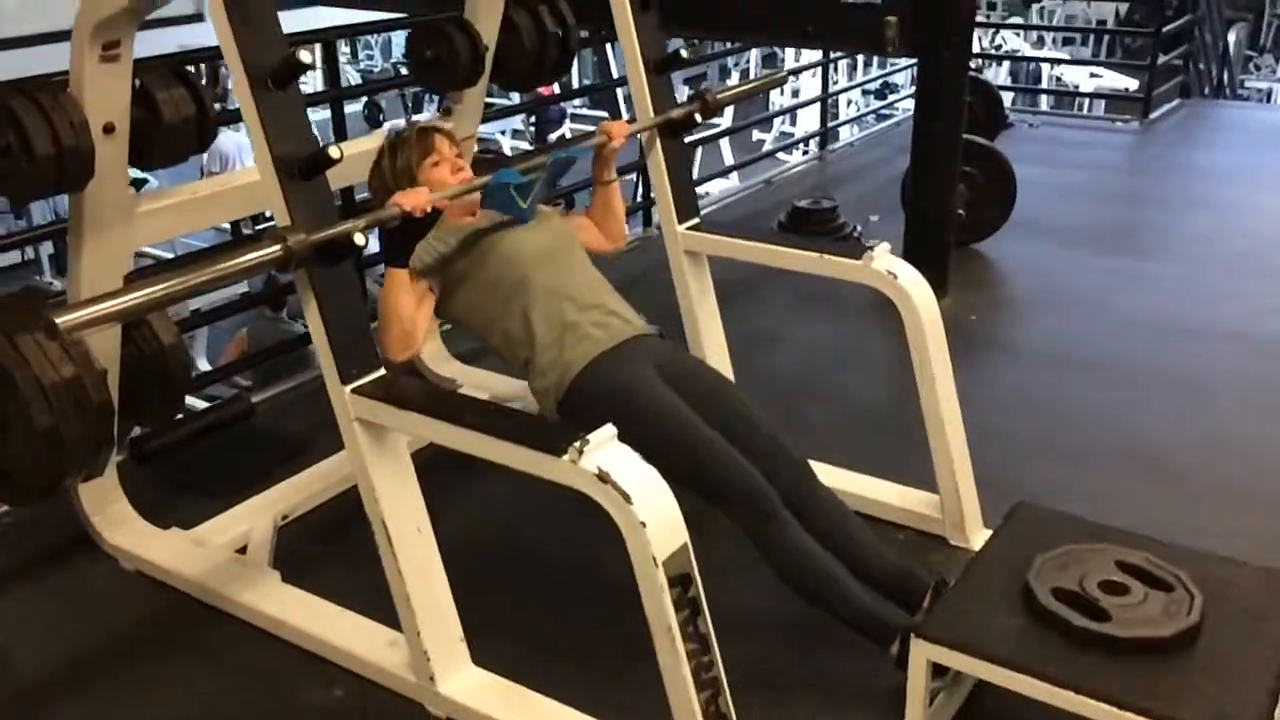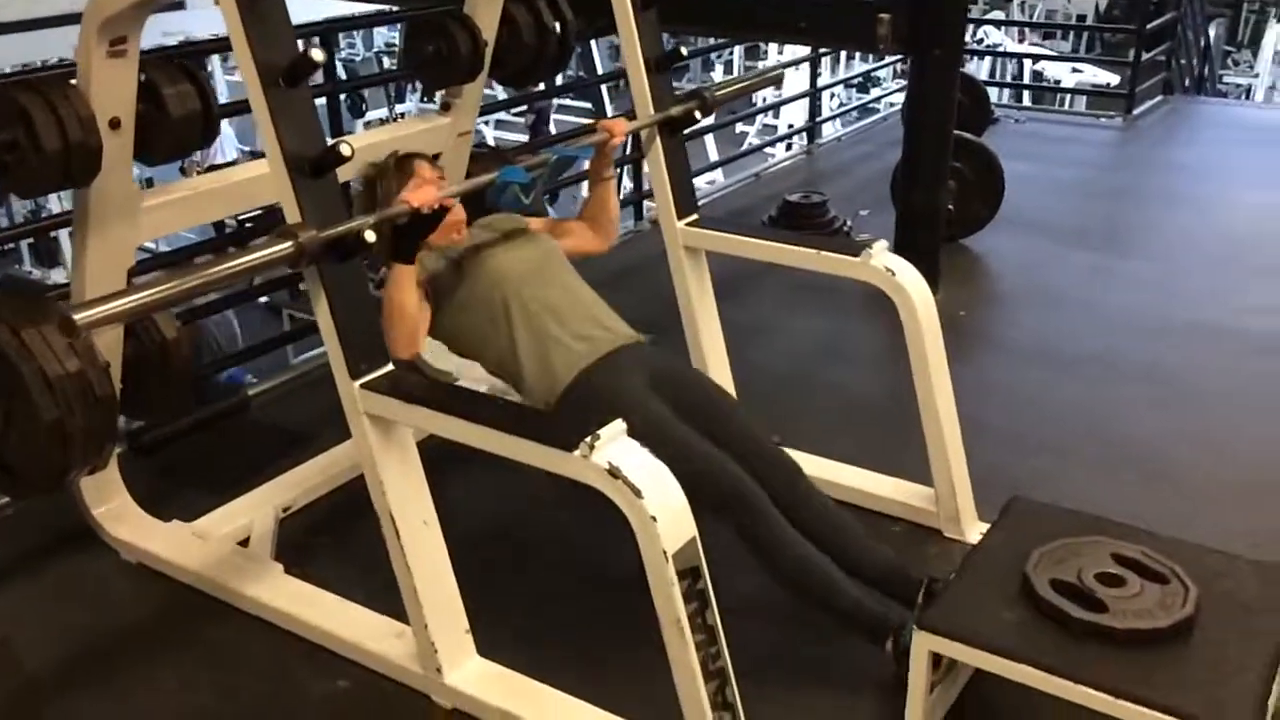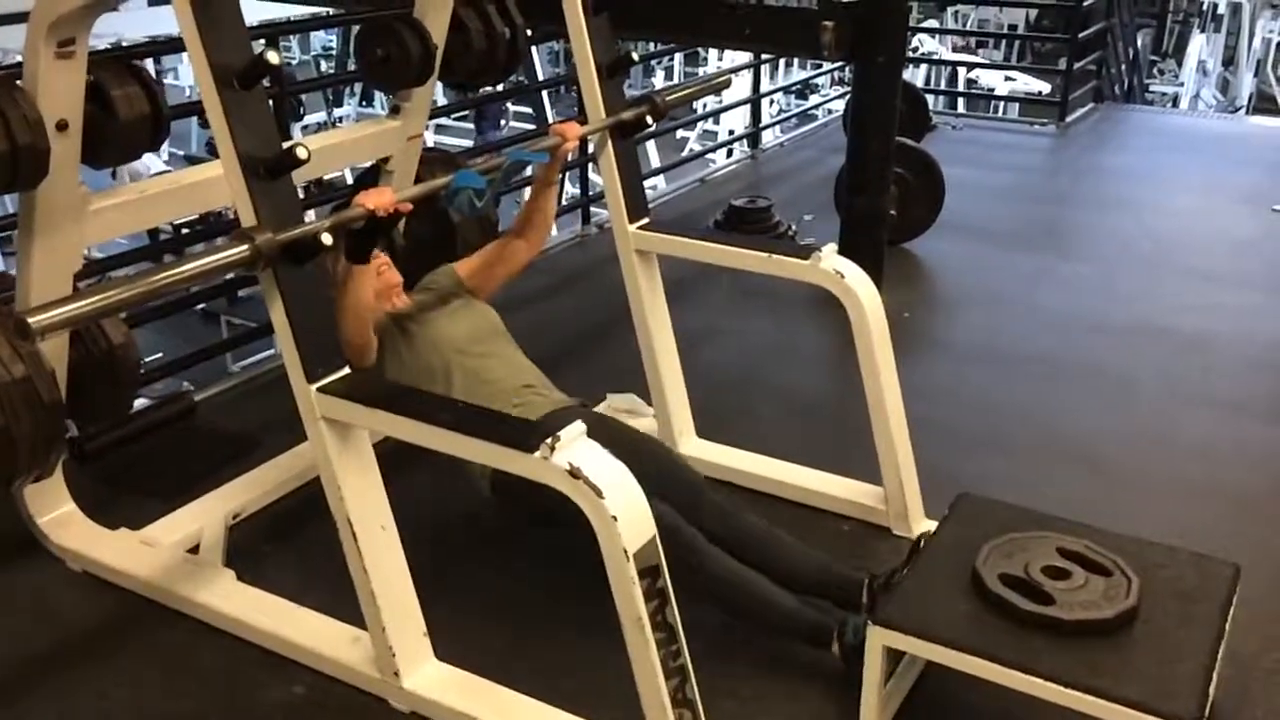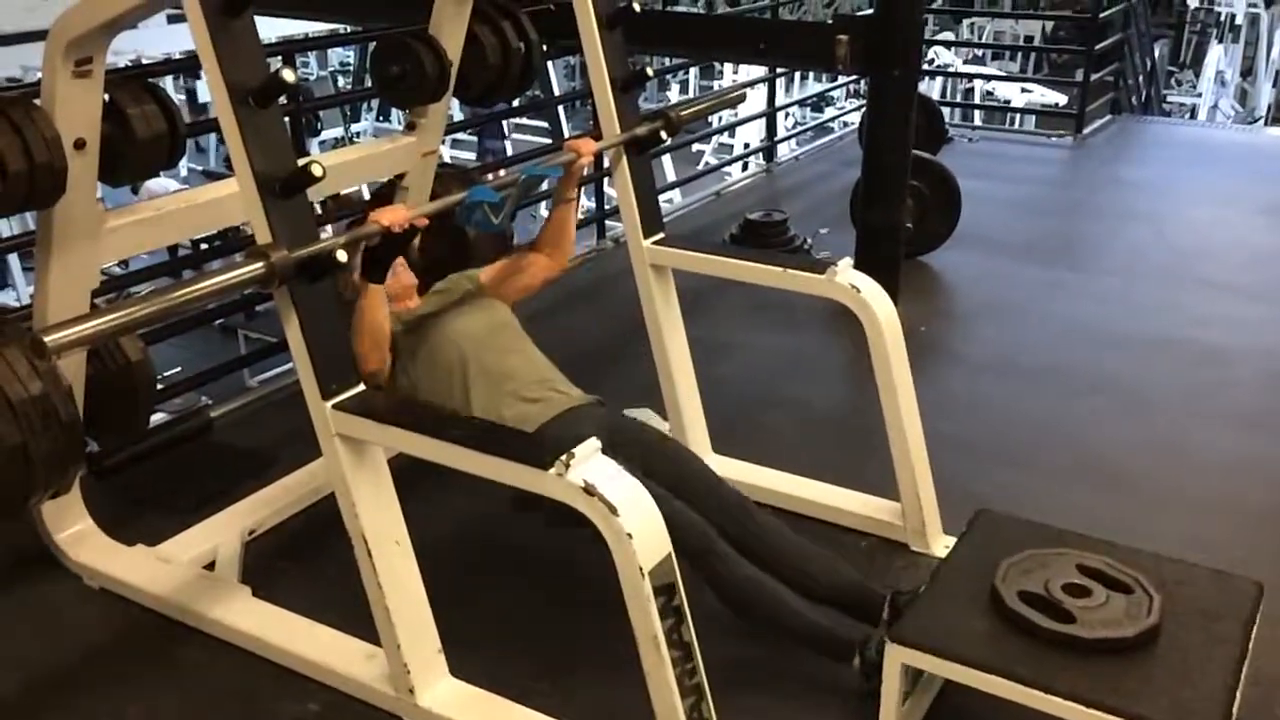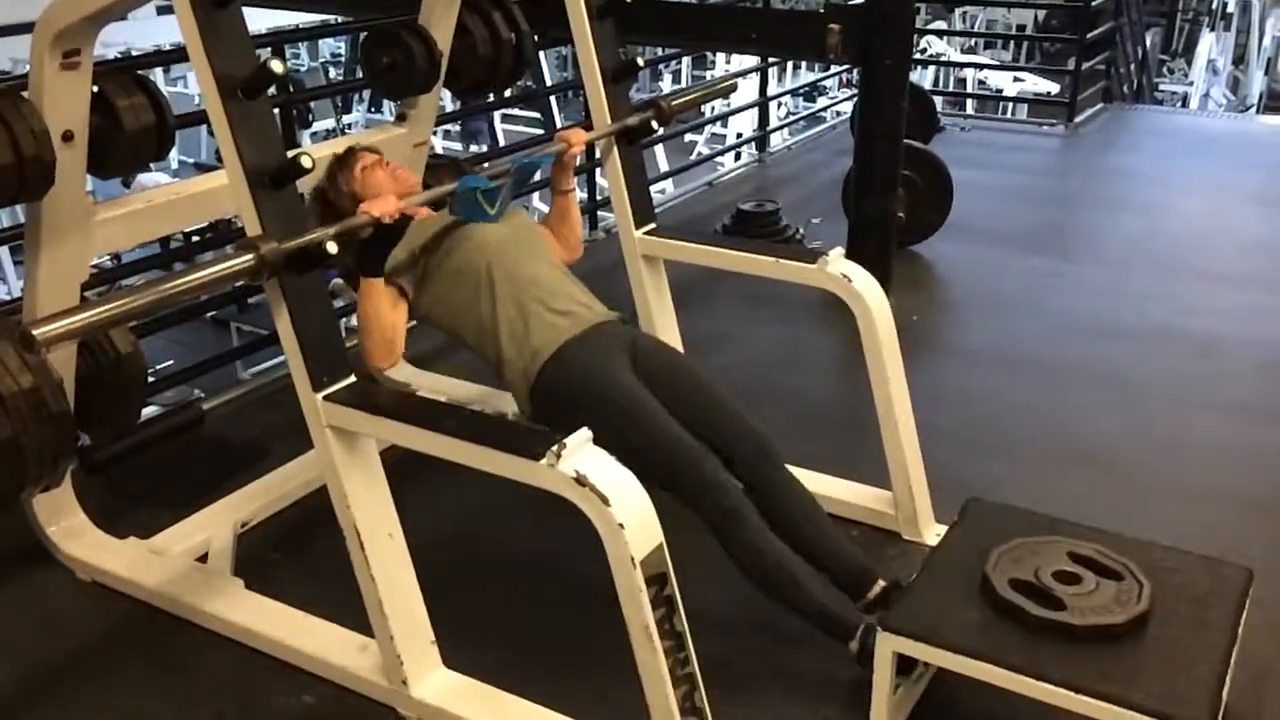
dt=1s
person 1, frame 1
left shoulder: (510, 214)
right shoulder: (434, 257)
left elbow: (608, 235)
right elbow: (400, 348)
left wrist: (604, 163)
right wrist: (399, 243)
left hip: (650, 350)
right hip: (590, 384)
left knee: (791, 476)
right knee: (754, 499)
left ankle: (925, 594)
right ankle: (900, 636)
person 1, frame 2
left shoulder: (505, 222)
right shoulder: (428, 273)
left elbow: (599, 234)
right elbow: (403, 347)
left wrist: (603, 161)
right wrist: (405, 243)
left hip: (642, 358)
right hip: (585, 390)
left knee: (780, 477)
right knee: (741, 500)
left ankle: (917, 592)
right ankle: (894, 630)
person 1, frame 3
left shoulder: (439, 289)
right shoulder: (379, 338)
left elbow: (525, 240)
right elbow: (355, 342)
left wrist: (552, 166)
right wrist: (358, 248)
left hip: (572, 416)
left knee: (713, 508)
right knee: (673, 538)
left ankle: (862, 592)
right ankle: (838, 634)
person 1, frame 4
left shoulder: (456, 294)
right shoulder: (394, 340)
left elbow: (550, 257)
right elbow: (371, 363)
left wrist: (568, 182)
right wrist: (373, 256)
left hip: (590, 417)
left knee: (735, 514)
right knee: (695, 544)
left ankle: (884, 608)
right ankle: (862, 650)
person 1, frame 5
right shoulder: (398, 256)
left elbow: (567, 246)
right elbow: (382, 358)
left wrist: (563, 171)
right wrist: (370, 249)
left hip: (617, 336)
right hip: (562, 369)
left knee: (760, 460)
right knee: (718, 494)
left ankle: (873, 589)
right ankle: (858, 632)
